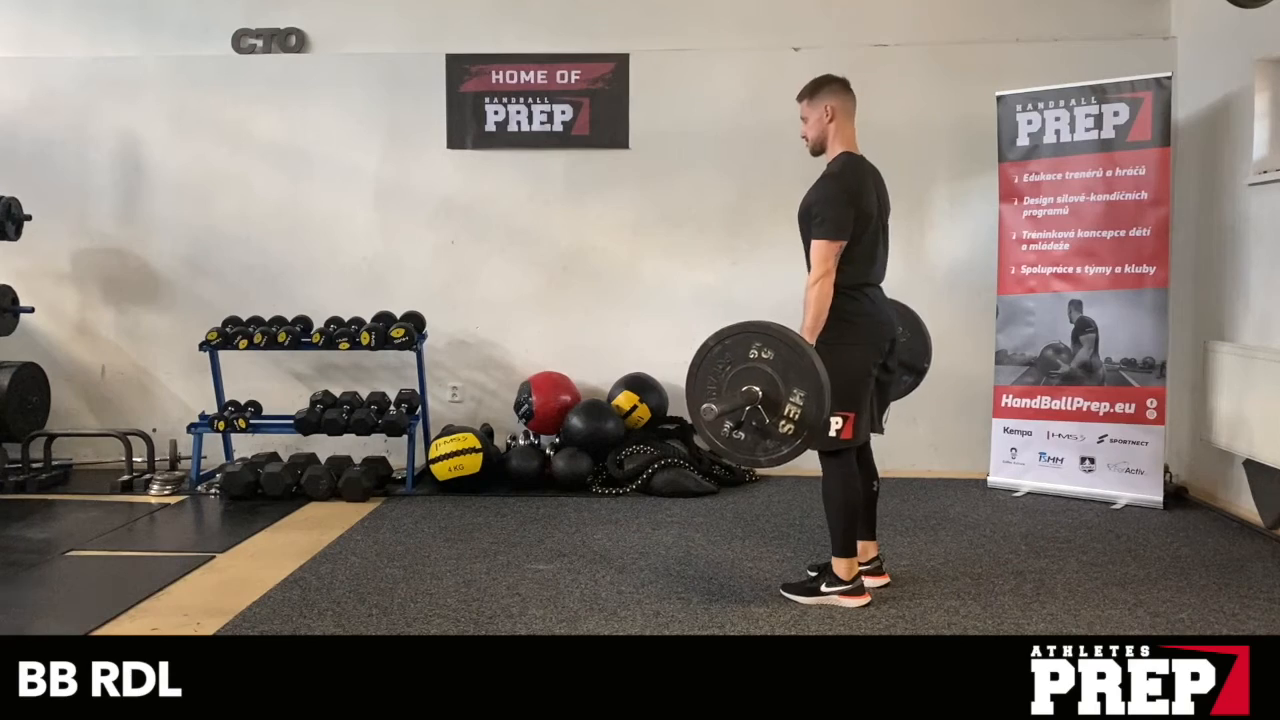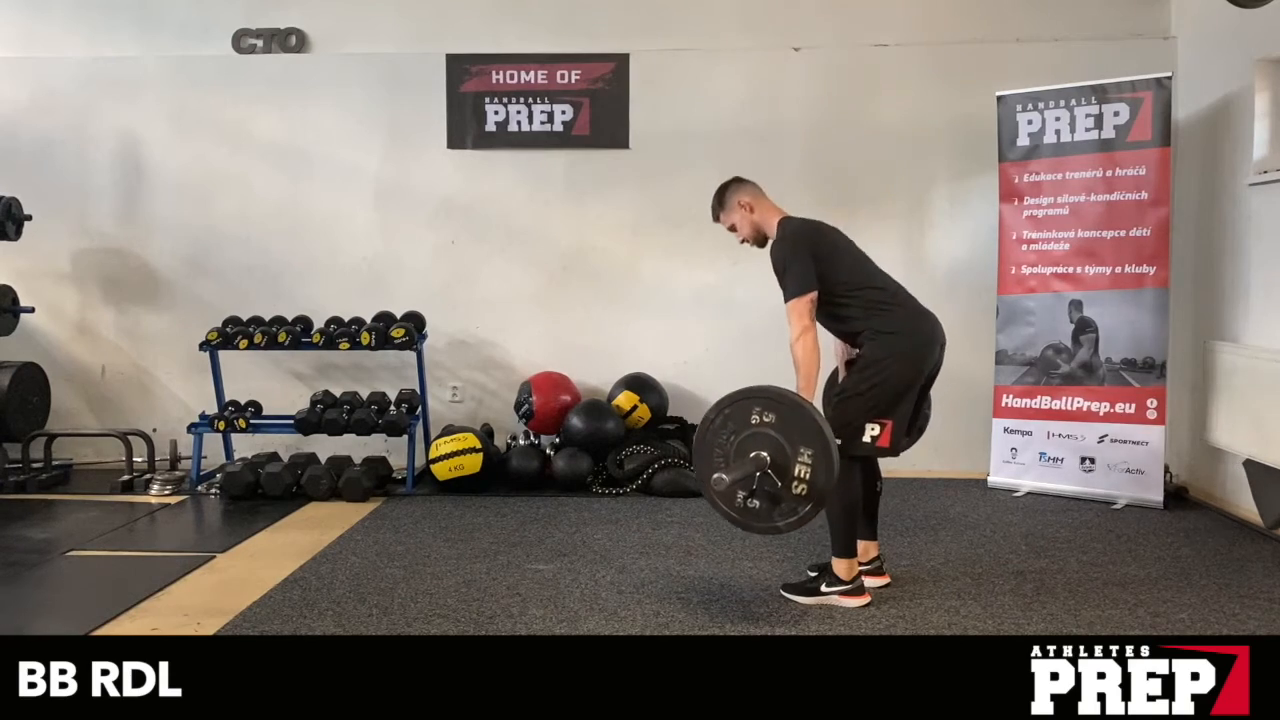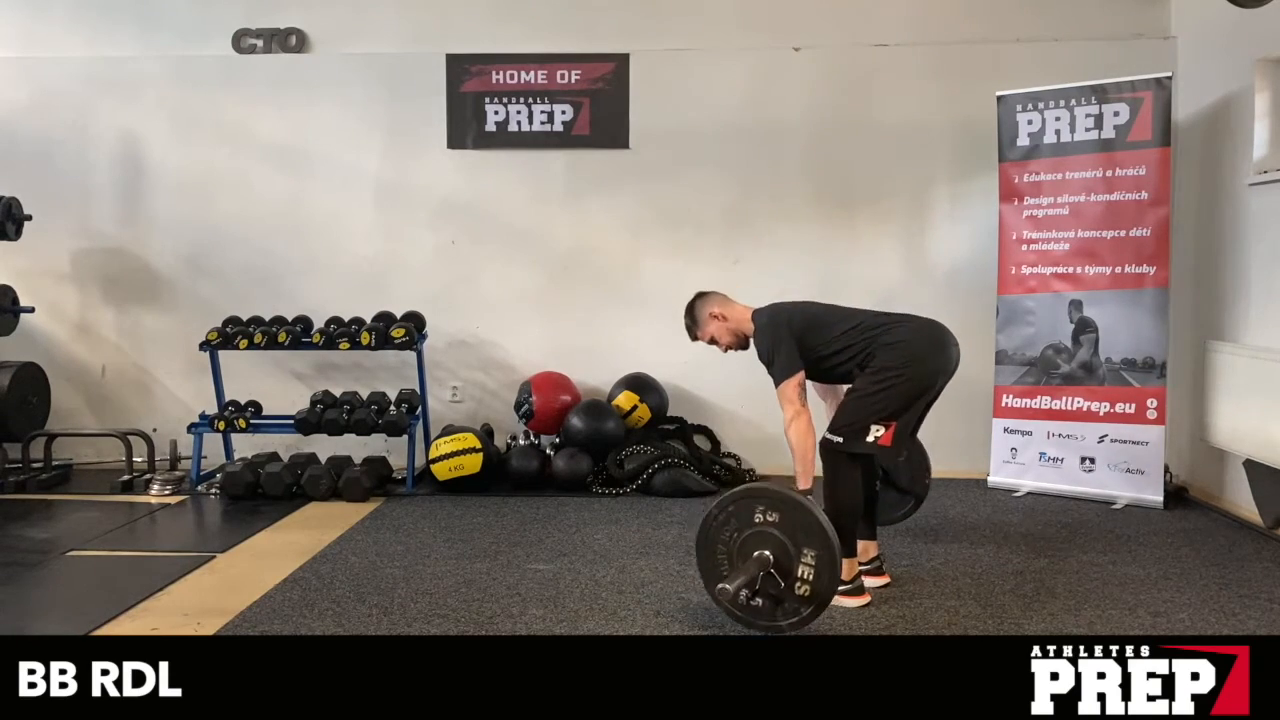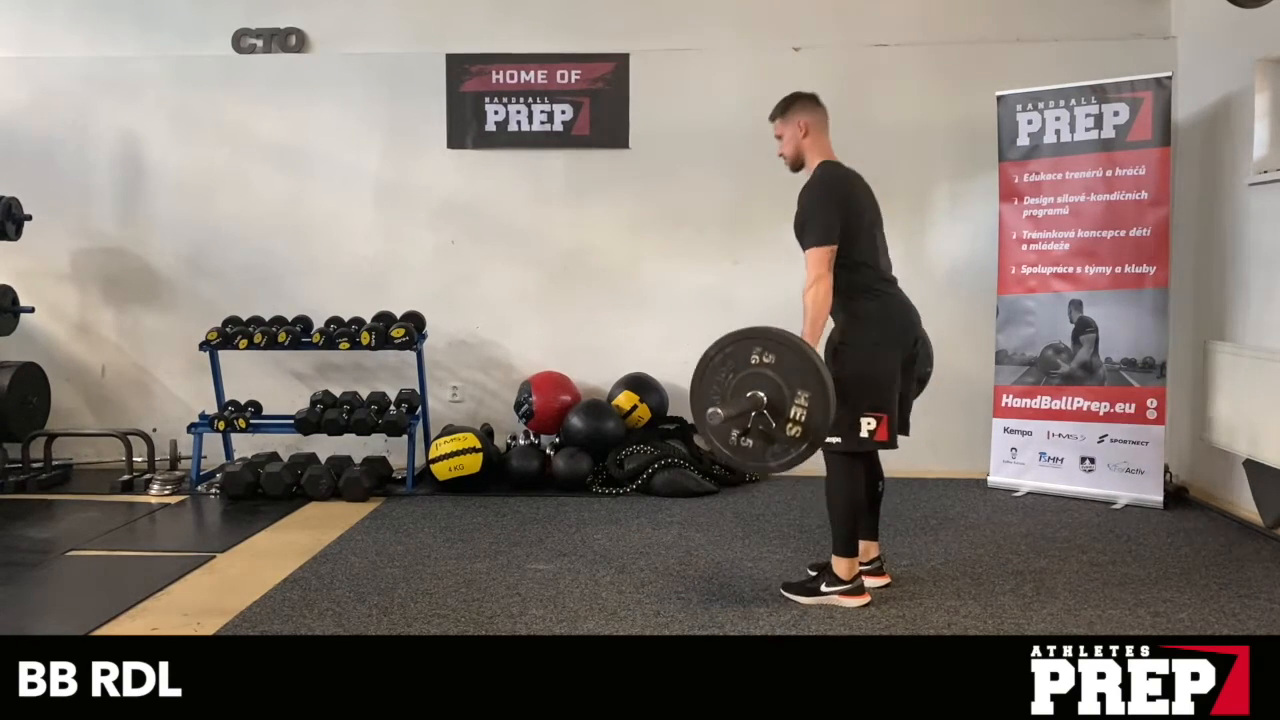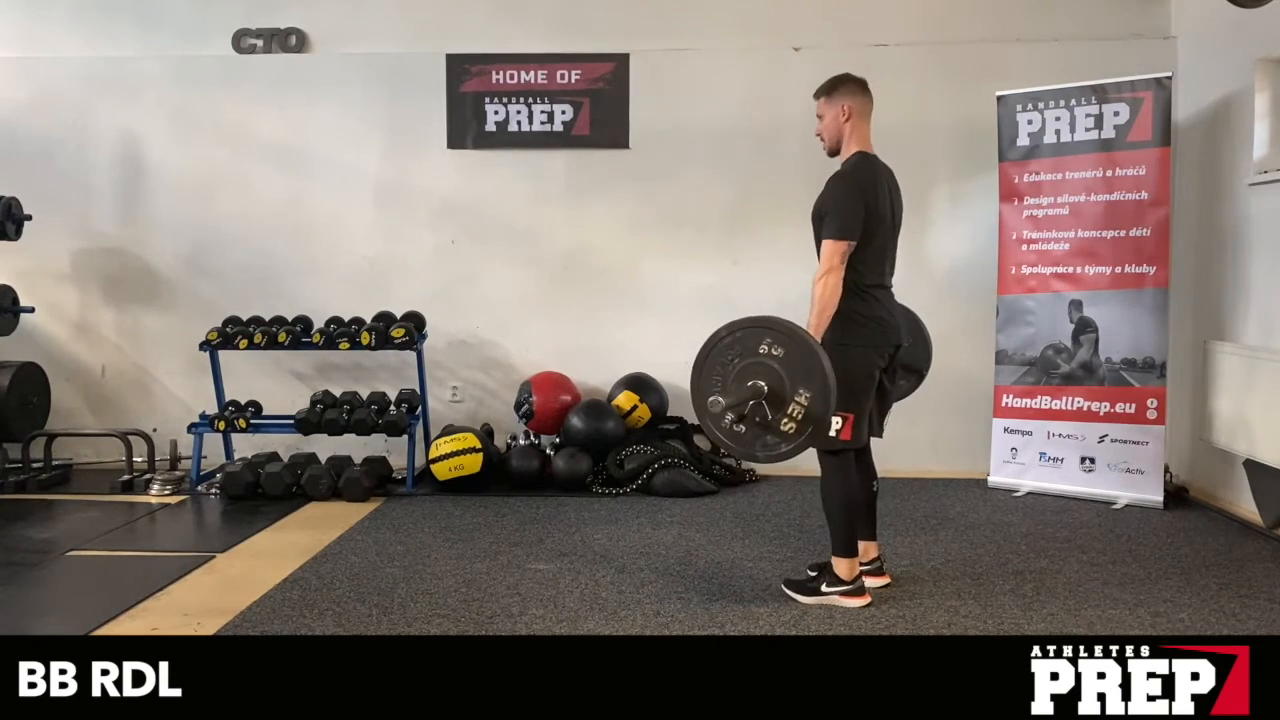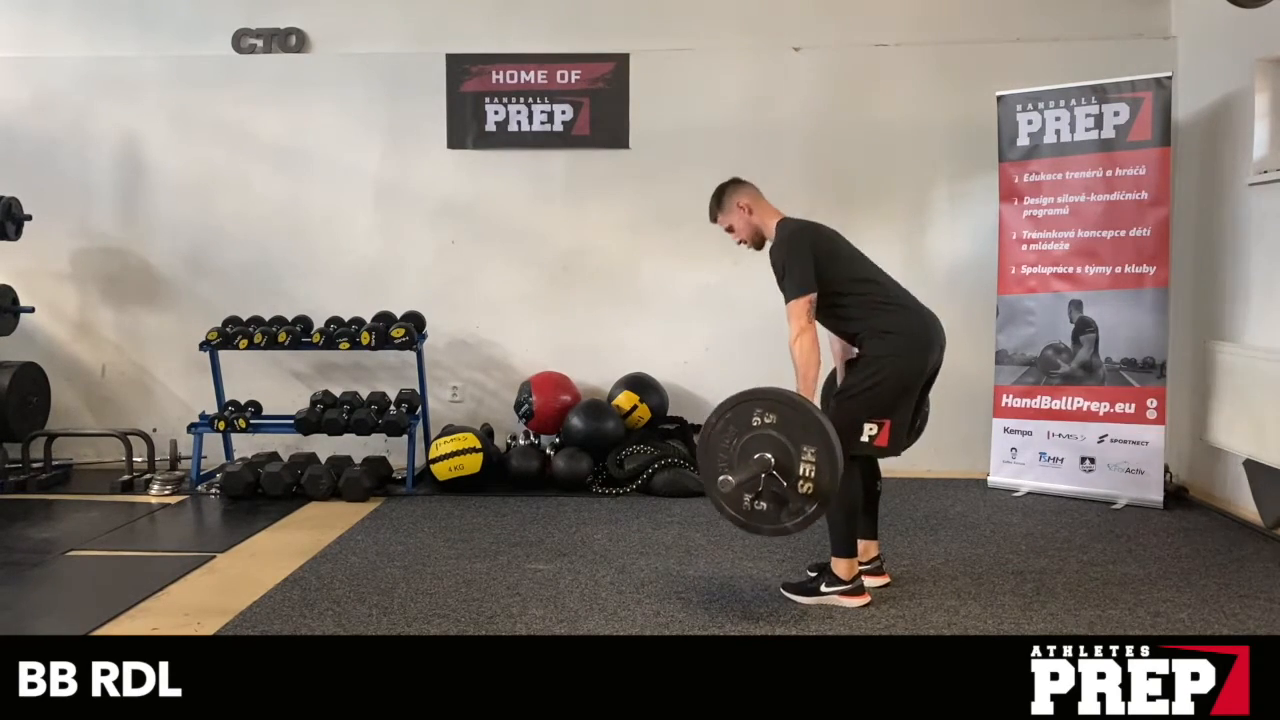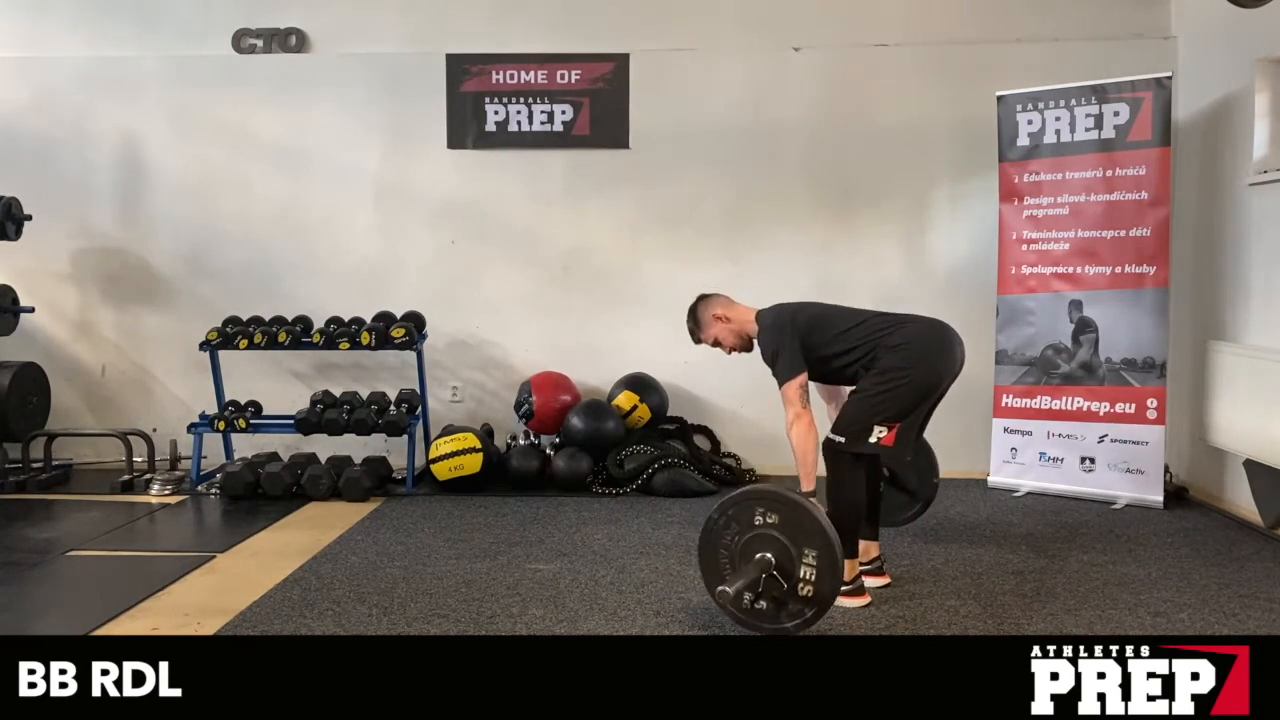
dt=0.7s
person 1, frame 1
left shoulder: (835, 182)
right shoulder: (867, 176)
left elbow: (823, 273)
left wrist: (803, 347)
left hip: (847, 333)
right hip: (873, 325)
left knee: (835, 449)
right knee: (854, 446)
left ankle: (844, 578)
right ankle: (866, 558)
person 1, frame 2
left shoulder: (789, 243)
right shoulder: (808, 234)
left elbow: (803, 330)
right wrist: (849, 376)
left hip: (898, 343)
right hip: (920, 336)
left knee: (838, 448)
right knee: (855, 448)
left ankle: (844, 578)
right ankle: (868, 559)
person 1, frame 3
left shoulder: (769, 330)
right shoulder: (784, 322)
left elbow: (796, 414)
right elbow: (833, 394)
left wrist: (803, 493)
left hip: (914, 355)
right hip: (932, 346)
left knee: (839, 447)
right knee: (853, 444)
left ankle: (845, 577)
right ankle: (868, 559)
person 1, frame 4
left shoulder: (820, 188)
right shoulder: (846, 181)
left elbow: (819, 279)
left hip: (870, 334)
right hip: (891, 324)
left knee: (842, 446)
right knee: (857, 446)
left ankle: (844, 577)
right ankle: (867, 558)
person 1, frame 5
left shoulder: (848, 181)
right shoulder: (883, 178)
left elbow: (832, 271)
left wrist: (808, 344)
left hip: (854, 334)
right hip: (880, 326)
left knee: (835, 449)
right knee: (852, 447)
left ankle: (844, 578)
right ankle: (867, 559)
person 1, frame 6
left shoulder: (788, 243)
right shoulder: (805, 236)
left elbow: (802, 330)
right elbow: (842, 315)
right wrist: (846, 386)
left hip: (898, 344)
right hip: (919, 336)
left knee: (837, 448)
right knee: (853, 448)
left ankle: (844, 578)
right ankle: (868, 559)
person 1, frame 7
left shoulder: (774, 332)
right shoulder: (789, 323)
left elbow: (798, 416)
right elbow: (834, 397)
left wrist: (808, 496)
left hip: (917, 355)
right hip: (937, 346)
left knee: (843, 448)
right knee: (859, 445)
left ankle: (844, 578)
right ankle: (869, 559)
